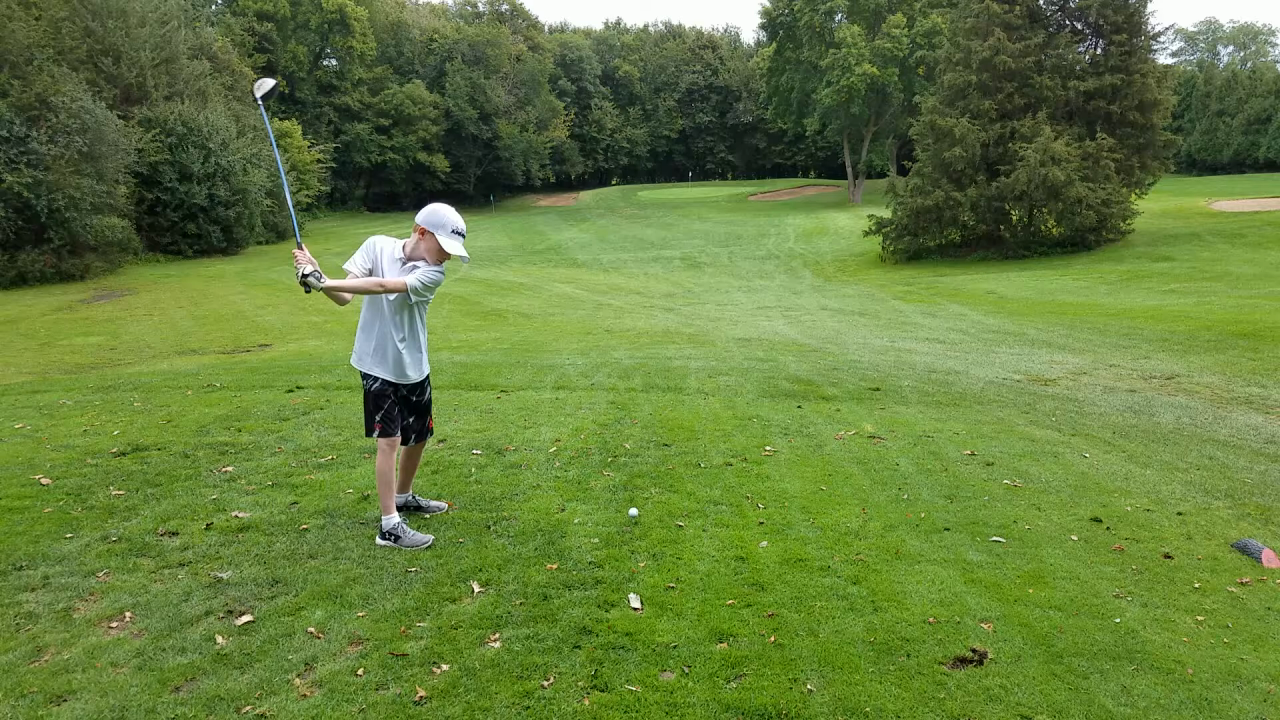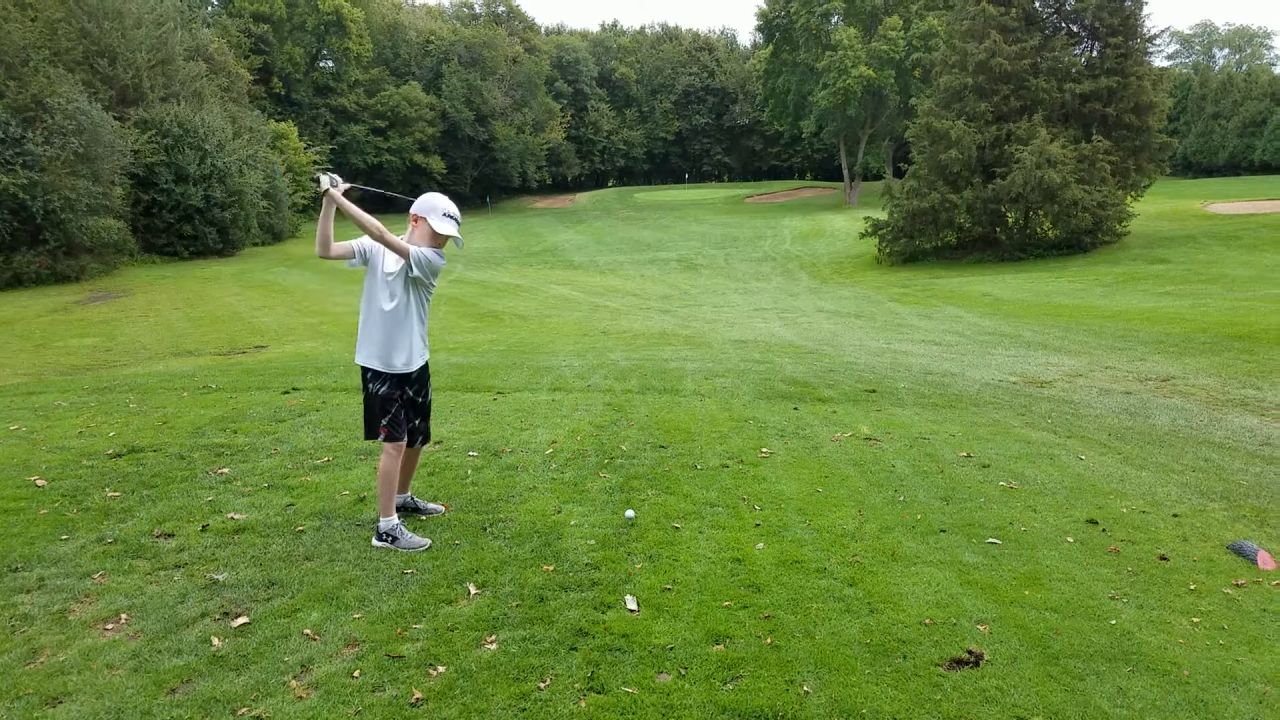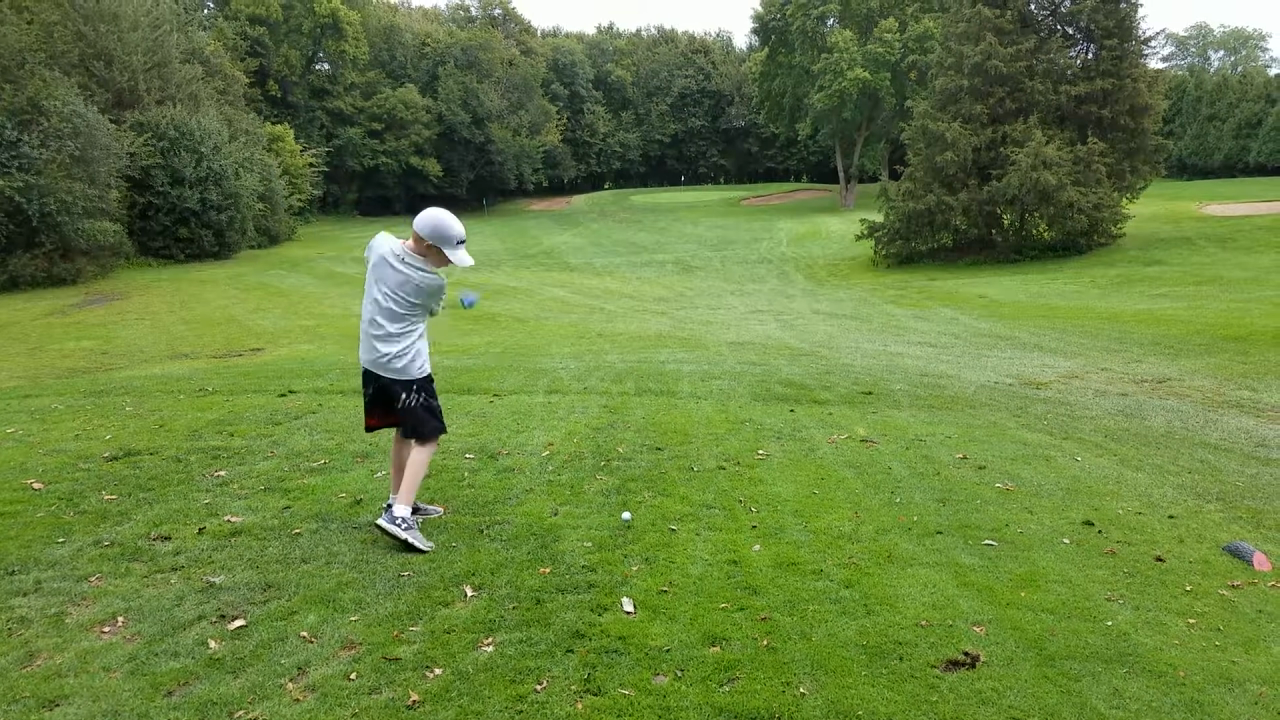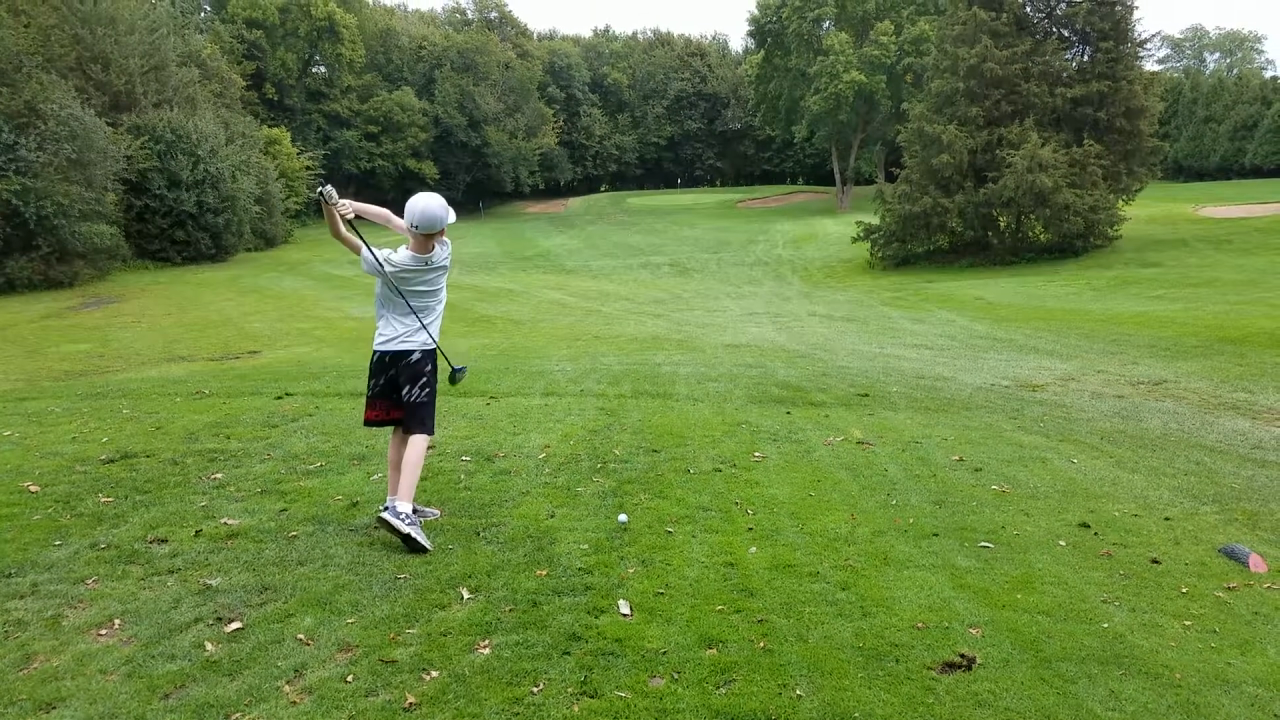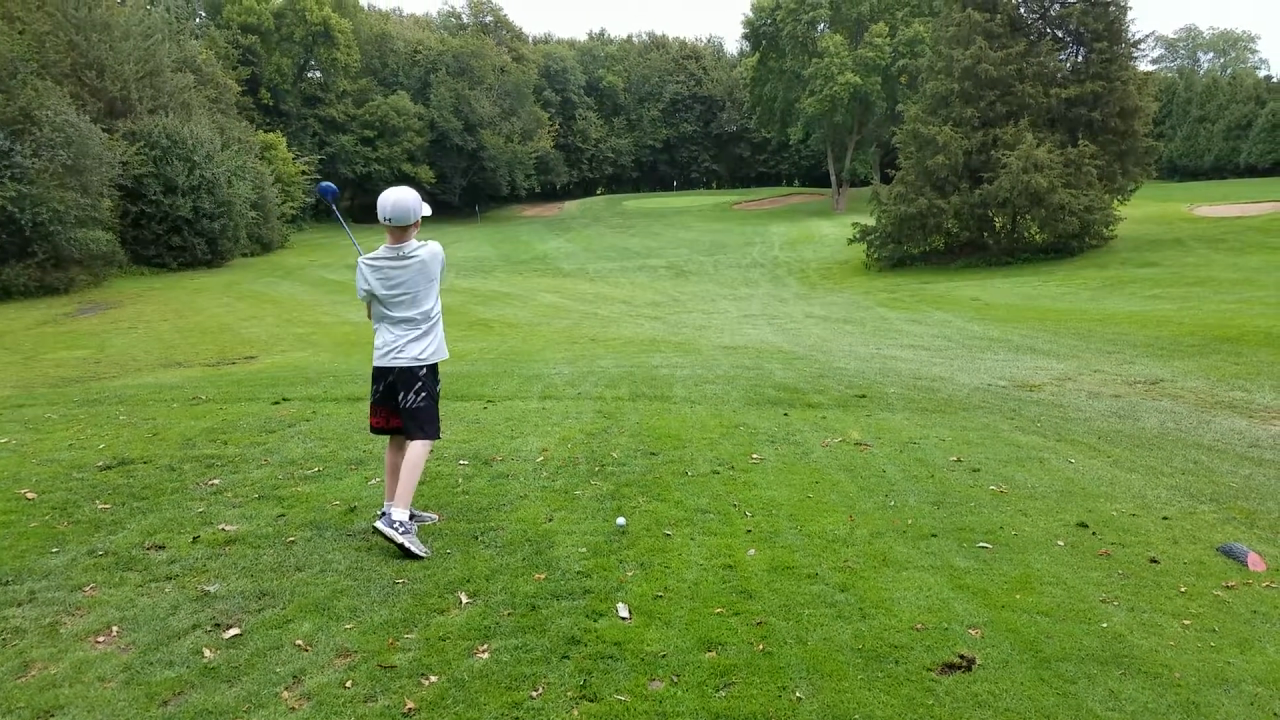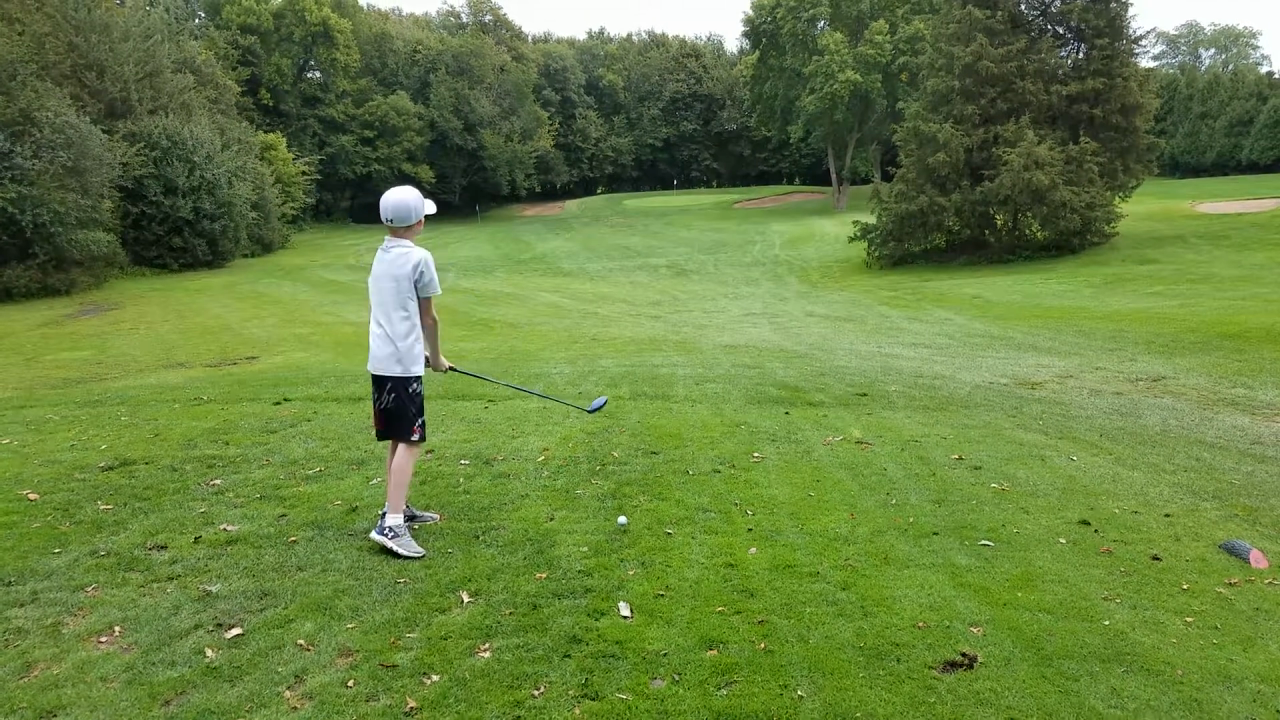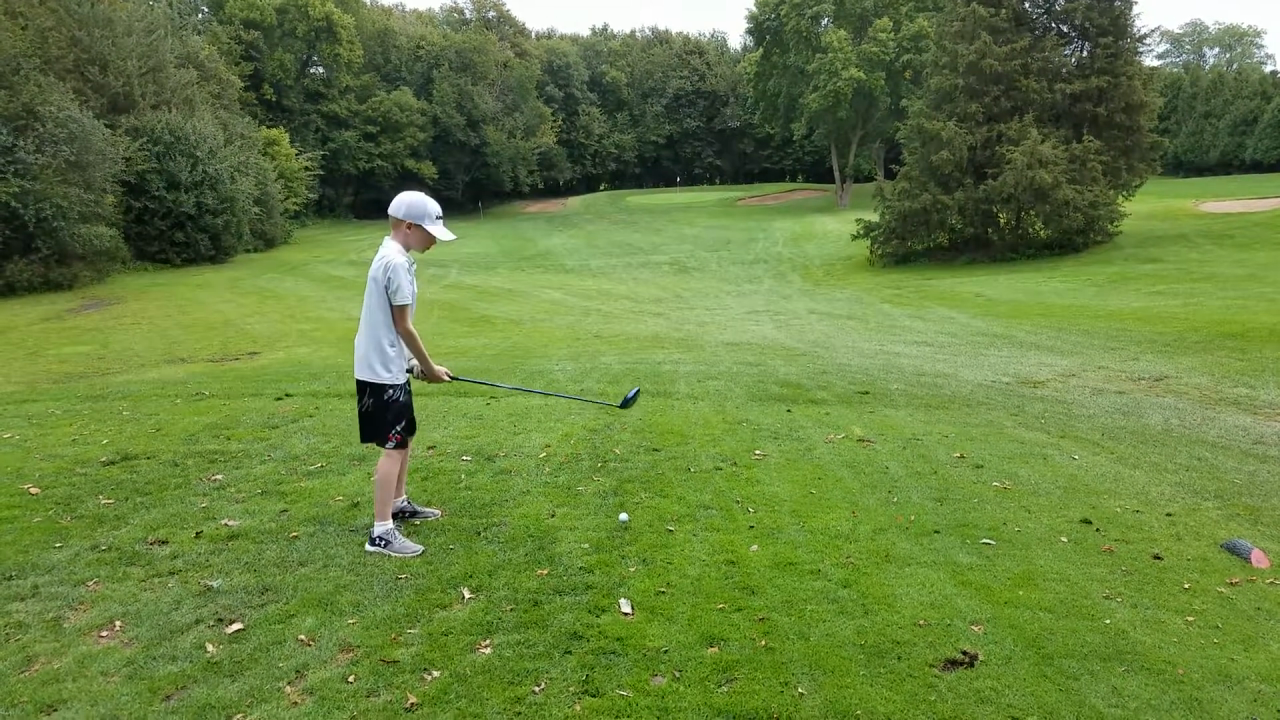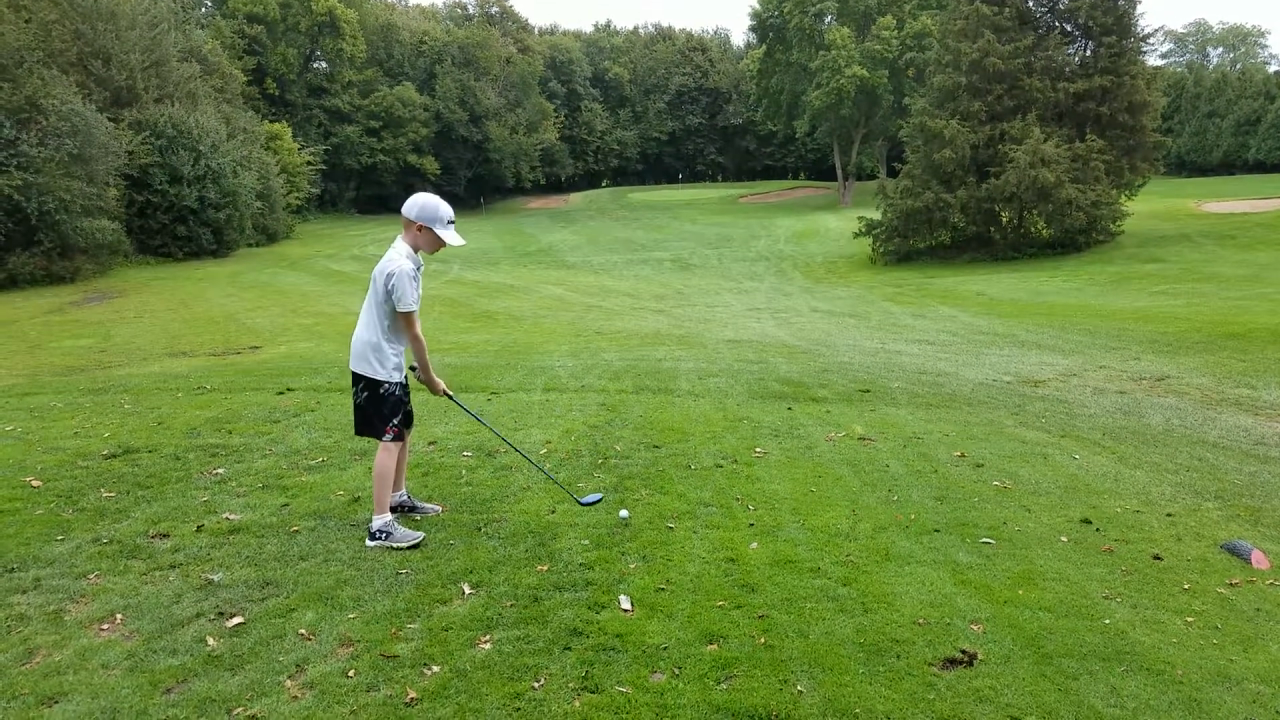
dt=0.5s
person 1, frame 1
left shoulder: (432, 275)
right shoulder: (377, 246)
left elbow: (381, 285)
right elbow: (343, 296)
left wrist: (323, 281)
right wrist: (316, 275)
left hip: (413, 367)
right hip: (377, 366)
left knee: (419, 436)
right knee: (390, 439)
left ankle: (403, 497)
right ankle: (390, 526)
person 1, frame 2
left shoulder: (432, 261)
right shoulder: (375, 250)
left elbow: (381, 233)
right elbow: (324, 250)
left wrist: (338, 197)
right wrist: (329, 200)
left hip: (413, 364)
right hip: (379, 364)
left knee: (416, 440)
right knee: (395, 443)
left ankle: (401, 498)
right ankle: (387, 527)
person 1, frame 3
left shoulder: (379, 247)
right shoulder: (433, 282)
left hip: (374, 362)
right hip: (408, 368)
left knee: (406, 430)
right knee: (428, 436)
left ankle: (399, 502)
right ankle: (399, 514)
person 1, frame 4
left shoulder: (387, 264)
right shoulder: (444, 252)
left elbow: (339, 234)
right elbow: (390, 218)
left wrist: (331, 204)
right wrist: (353, 205)
left hip: (385, 352)
right hip: (419, 354)
left knee: (401, 428)
right knee: (419, 432)
left ankle: (396, 502)
right ankle: (401, 510)
person 1, frame 5
left shoulder: (367, 266)
right shoulder: (433, 253)
left elbow: (371, 314)
left hip: (384, 360)
right hip: (421, 360)
left knee: (398, 435)
right knee: (421, 438)
left ankle: (394, 507)
right ankle: (397, 519)
person 1, frame 6
left shoulder: (381, 256)
right shoulder: (419, 259)
right elbow: (429, 317)
right wrist: (435, 355)
left hip: (381, 360)
right hip: (403, 363)
left knee: (398, 438)
right knee: (409, 440)
left ankle: (396, 507)
right ankle: (391, 525)
person 1, frame 7
left shoulder: (391, 257)
right shoulder: (396, 263)
right elbow: (404, 326)
left wrist: (415, 362)
right wrist: (429, 366)
left hip: (389, 364)
right hip: (382, 368)
left knee: (404, 435)
right knee: (393, 446)
left ankle: (398, 502)
right ankle: (381, 533)
person 1, frame 8
left shoulder: (406, 259)
right shoulder: (401, 268)
right elbow: (412, 330)
left wrist: (421, 368)
right wrist: (429, 377)
left hip: (388, 360)
right hip: (377, 362)
left knee: (403, 429)
right knee: (391, 438)
left ankle: (398, 497)
right ankle: (381, 525)
